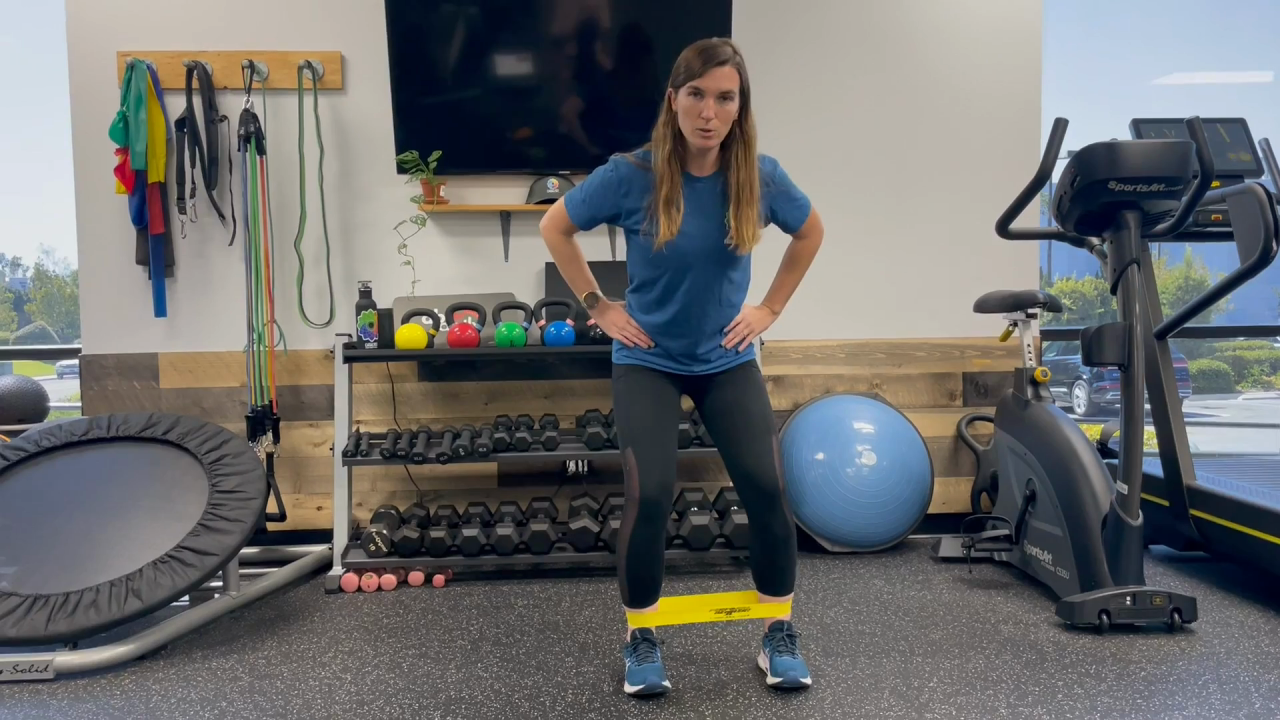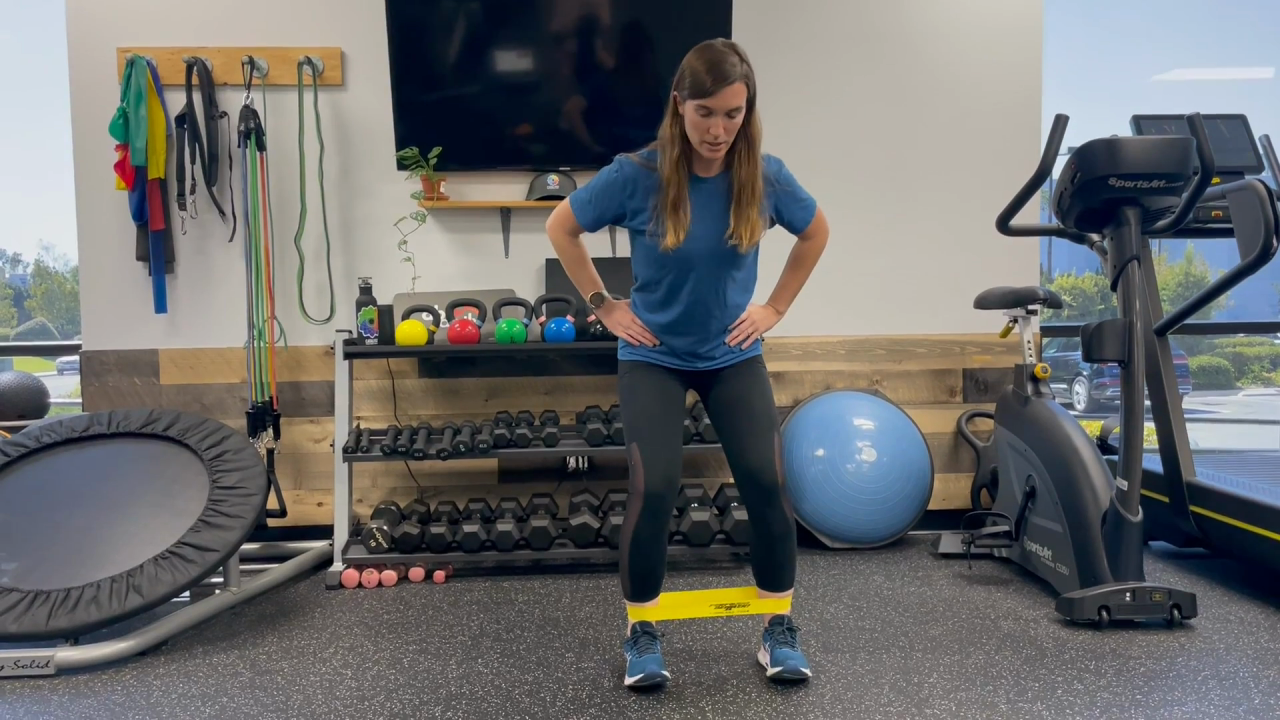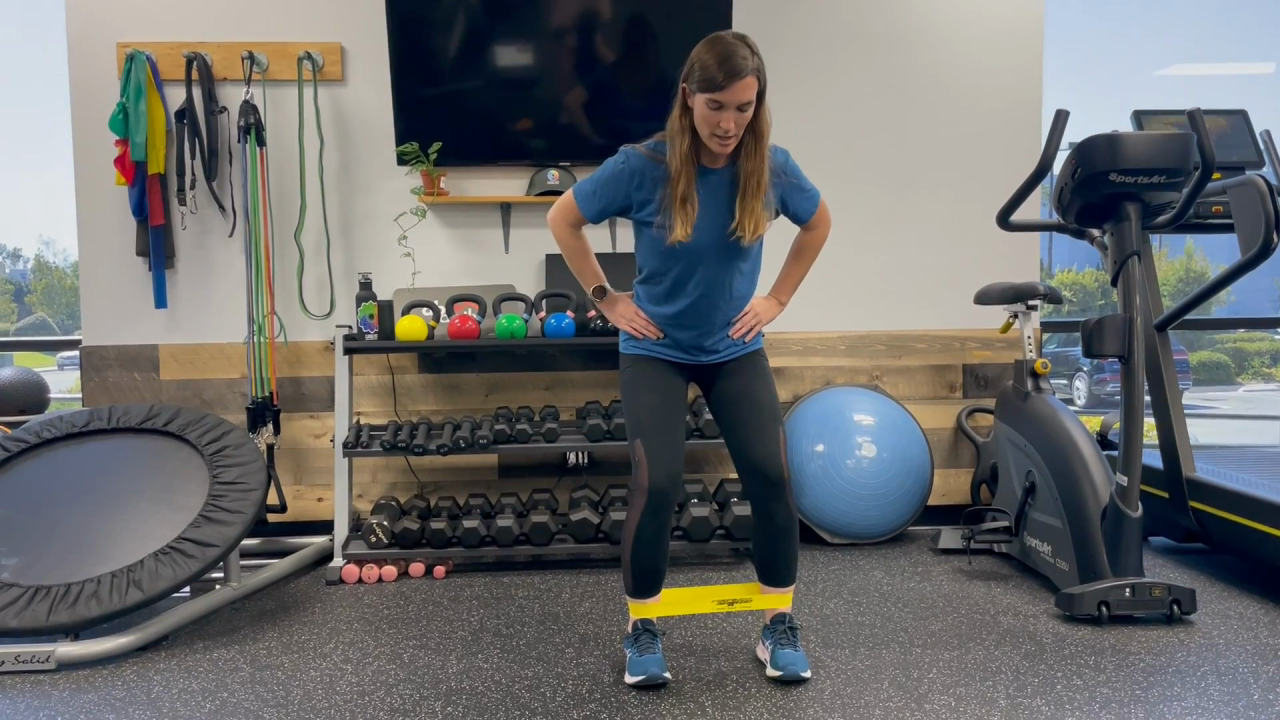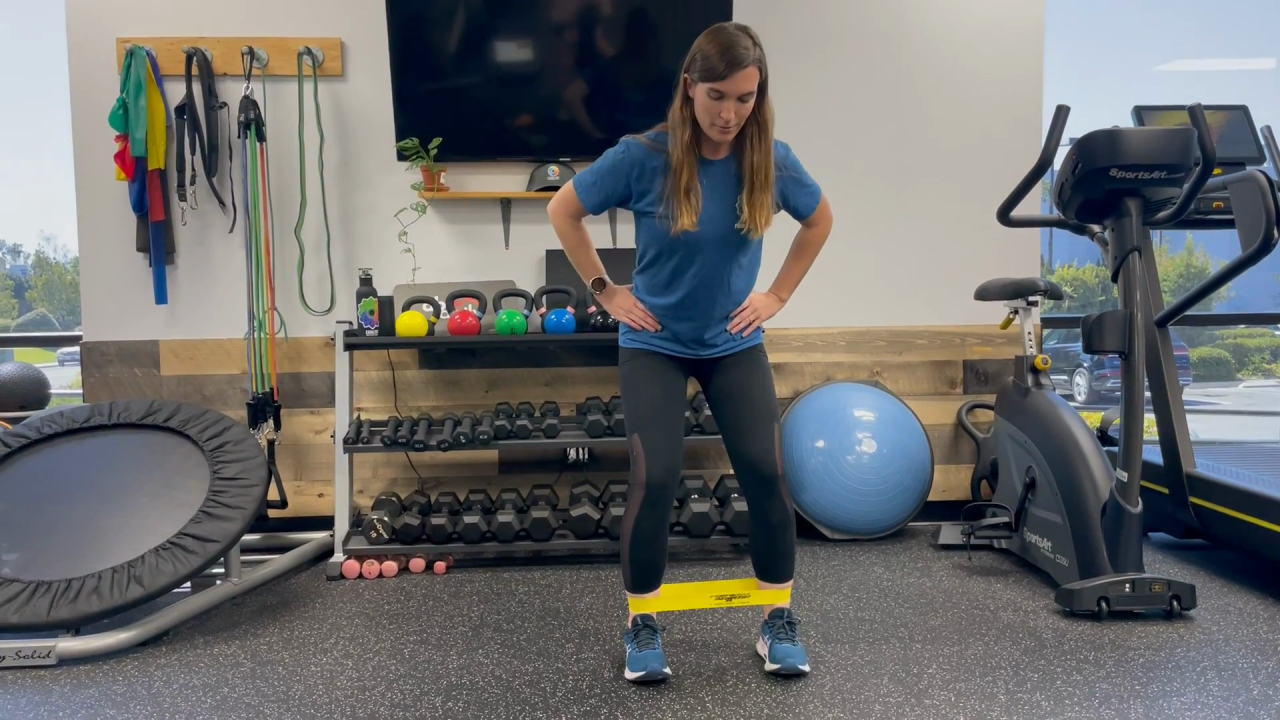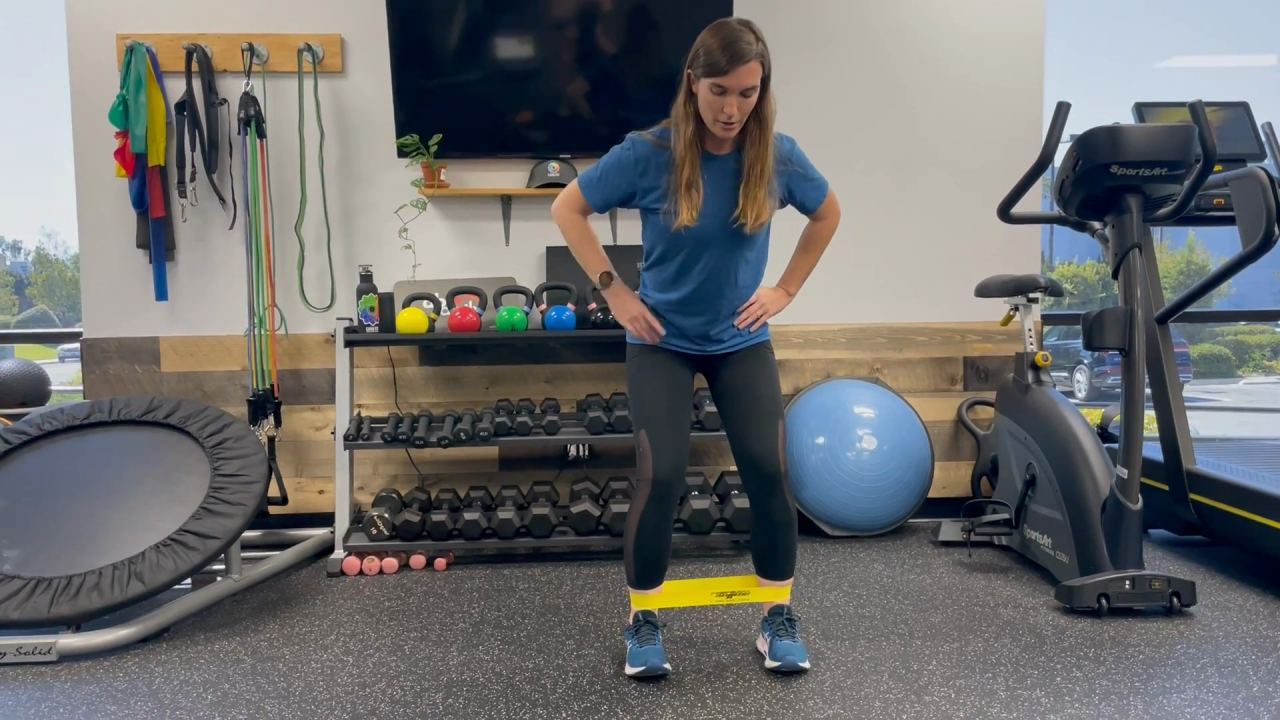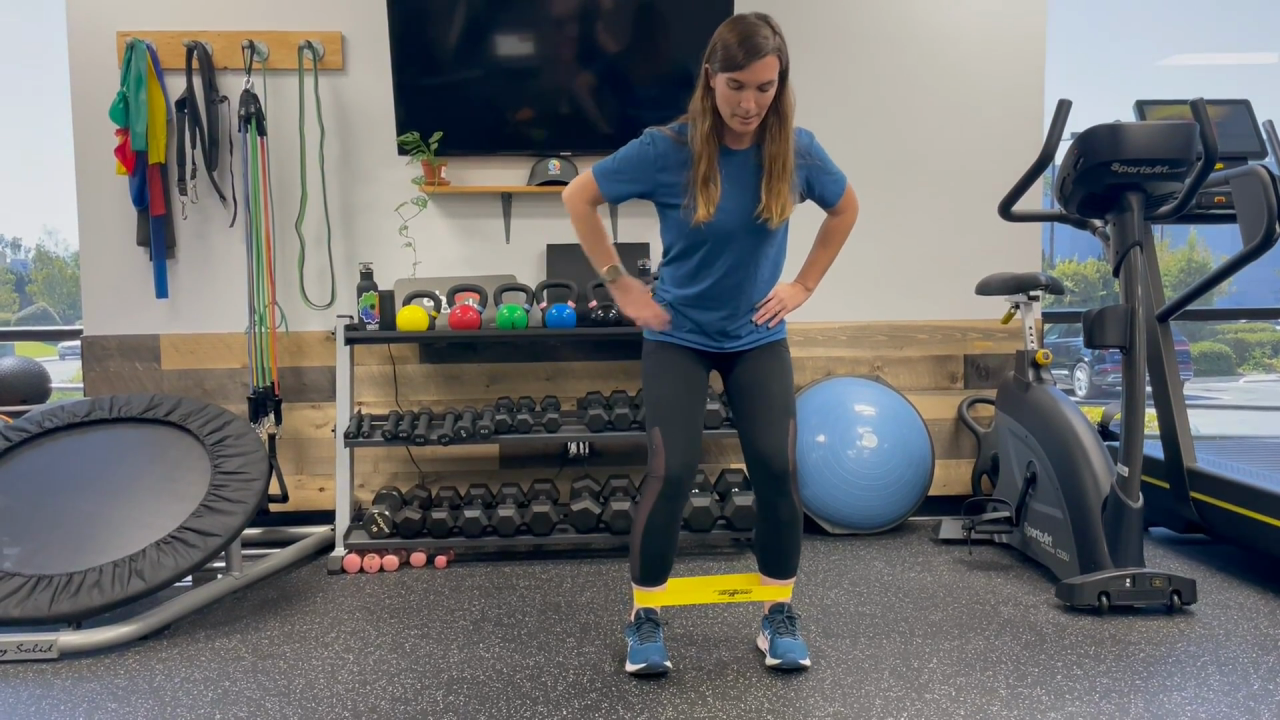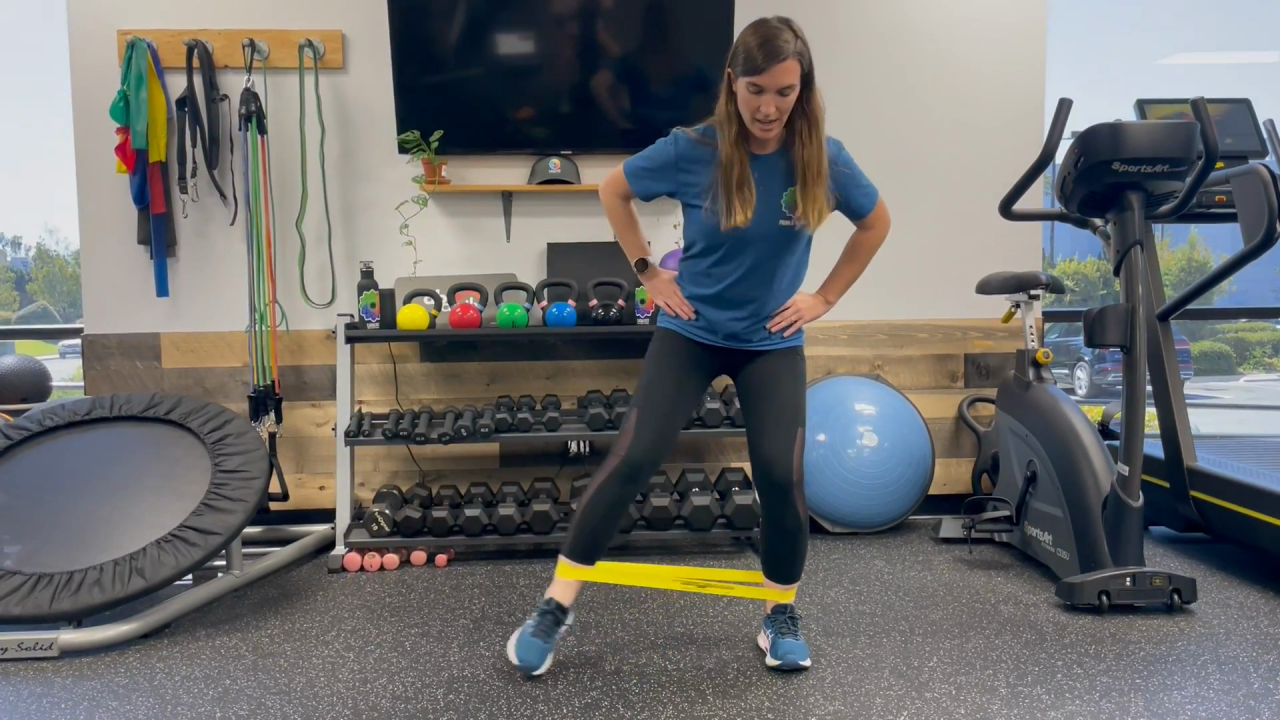
dt=0.5s
person 1, frame 1
left shoulder: (760, 176)
right shoulder: (631, 175)
left elbow: (810, 231)
right elbow: (554, 226)
left wrist: (771, 307)
right wrist: (597, 306)
left hip: (728, 358)
right hip: (648, 360)
left knee: (766, 487)
right knee: (650, 495)
left ankle: (779, 633)
right ankle: (640, 638)
person 1, frame 2
left shoulder: (765, 177)
right shoulder: (635, 176)
left elbow: (816, 232)
right elbow: (561, 228)
left wrist: (775, 307)
right wrist: (603, 306)
left hip: (734, 355)
right hip: (653, 356)
left knee: (765, 482)
right knee: (654, 487)
left ankle: (779, 628)
right ankle: (641, 633)
person 1, frame 3
left shoulder: (772, 167)
right shoulder: (642, 166)
left elbow: (818, 222)
right elbow: (562, 219)
left wrist: (777, 298)
right wrist: (605, 298)
left hip: (736, 348)
right hip: (655, 349)
left knee: (770, 477)
right knee: (658, 485)
left ankle: (779, 625)
right ankle: (642, 629)
person 1, frame 4
left shoulder: (771, 160)
right shoulder: (642, 156)
left elbow: (819, 219)
right elbow: (562, 211)
left wrist: (778, 294)
right wrist: (604, 290)
left hip: (735, 343)
right hip: (654, 343)
left knee: (766, 474)
right knee: (655, 479)
left ankle: (778, 620)
right ankle: (642, 625)
person 1, frame 5
left shoulder: (778, 156)
right shoulder: (648, 154)
left elbow: (828, 214)
right elbow: (568, 209)
left wrist: (786, 289)
right wrist: (612, 289)
left hip: (742, 339)
right hip: (662, 340)
left knee: (768, 471)
right knee: (661, 476)
left ankle: (779, 617)
right ankle: (643, 620)
person 1, frame 6
left shoulder: (797, 151)
right shoulder: (666, 149)
left elbow: (845, 208)
right elbow: (578, 196)
left wrist: (804, 284)
right wrist: (618, 282)
left hip: (758, 336)
right hip: (677, 335)
left knee: (776, 470)
right knee: (672, 473)
left ankle: (779, 615)
right ankle: (646, 616)
person 1, frame 7
left shoulder: (823, 158)
right shoulder: (691, 150)
left elbow: (876, 223)
right elbow: (612, 190)
left wrist: (825, 297)
right wrist: (647, 273)
left hip: (772, 341)
right hip: (688, 333)
left knee: (781, 477)
right knee: (632, 460)
left ankle: (781, 615)
right ankle: (556, 604)
